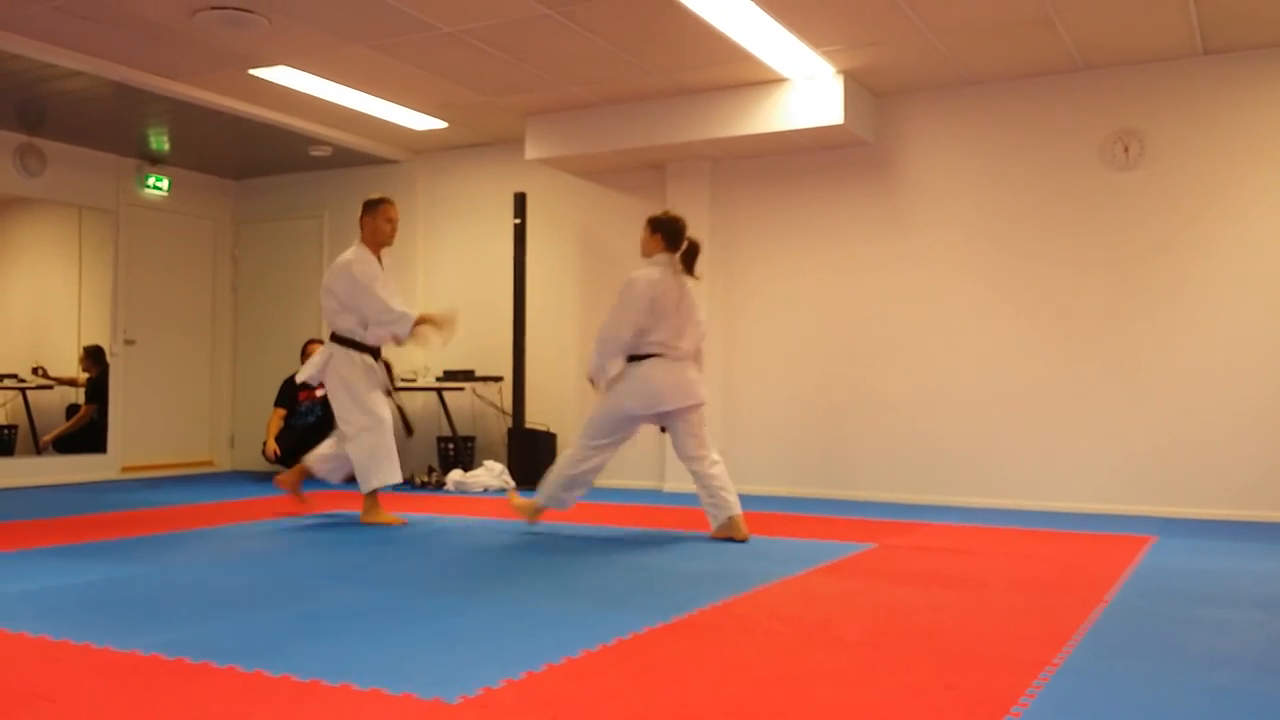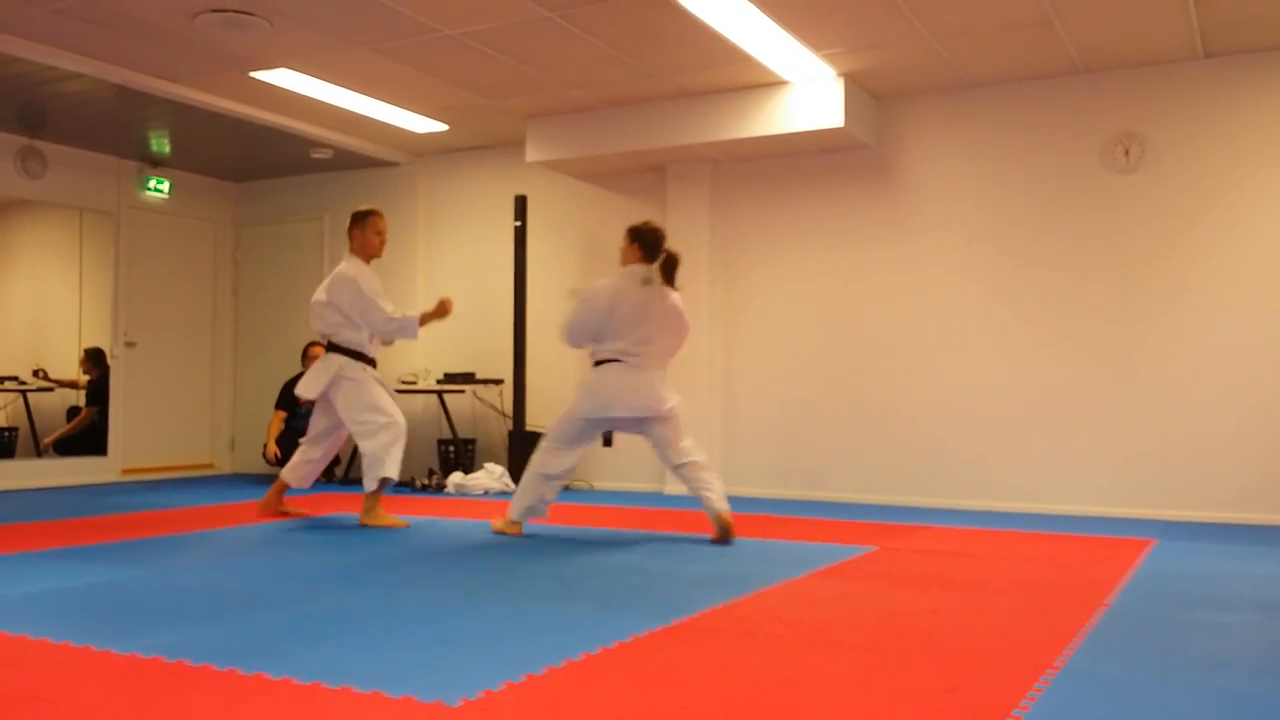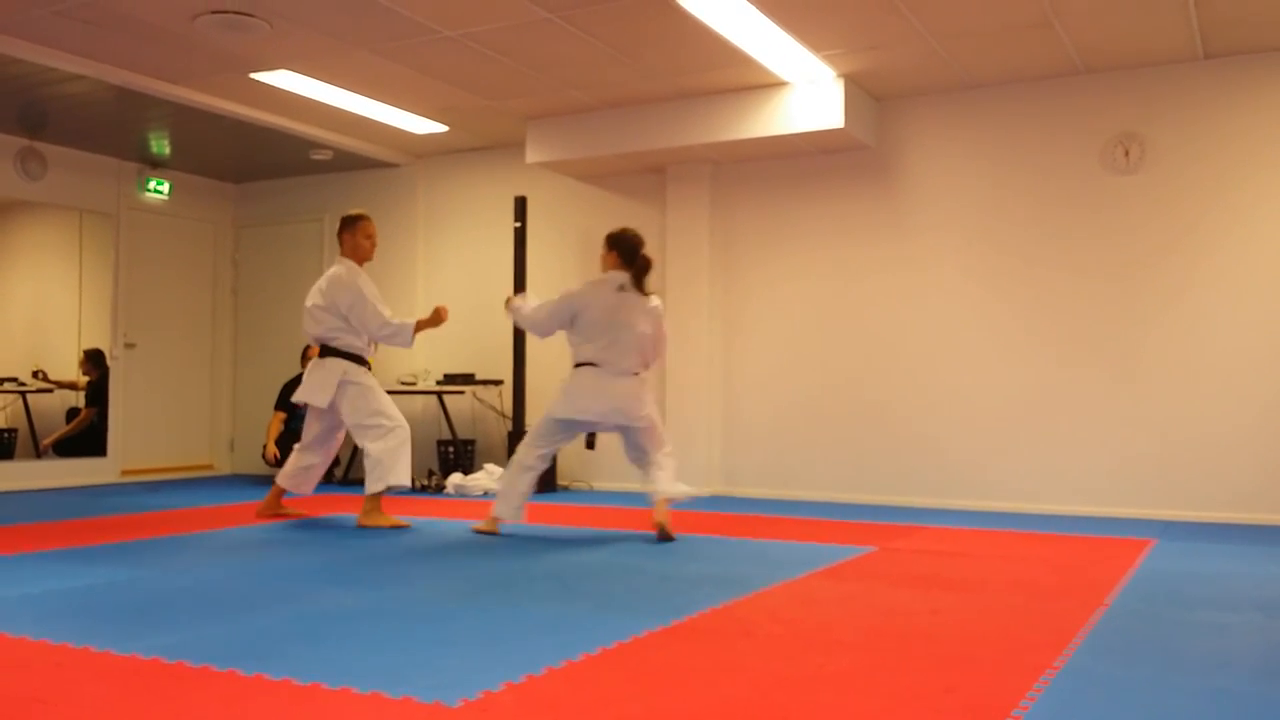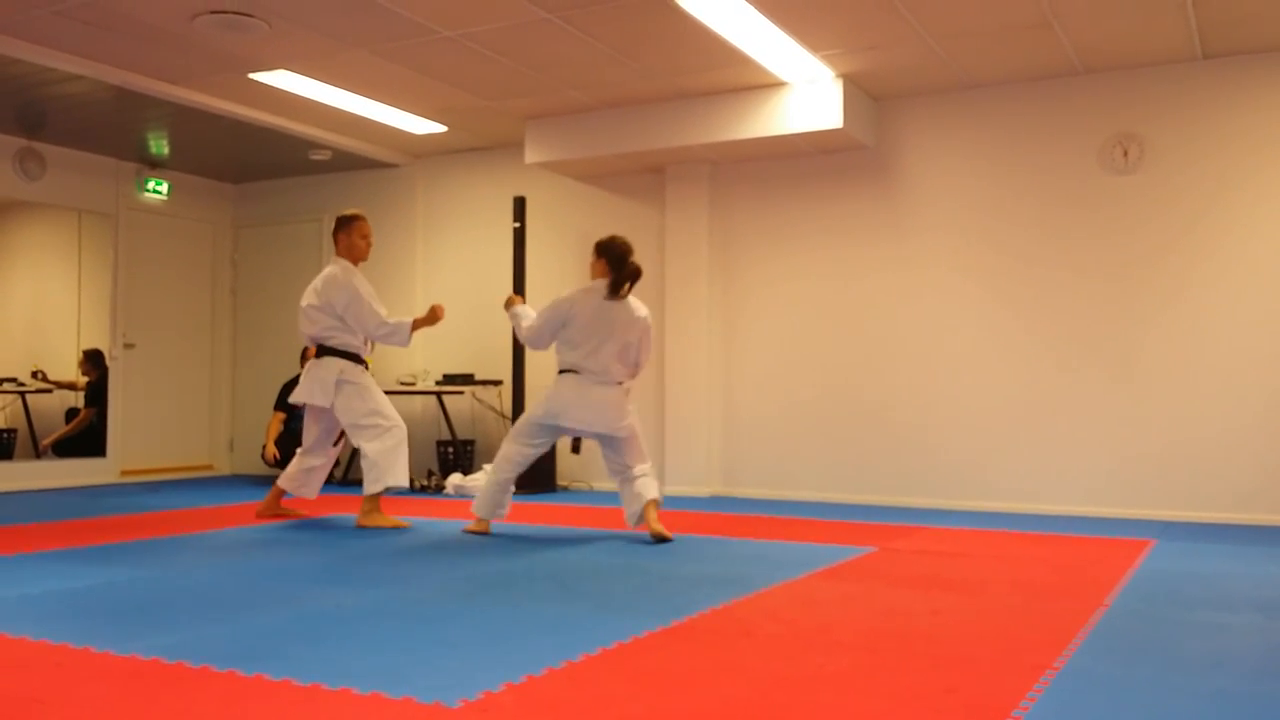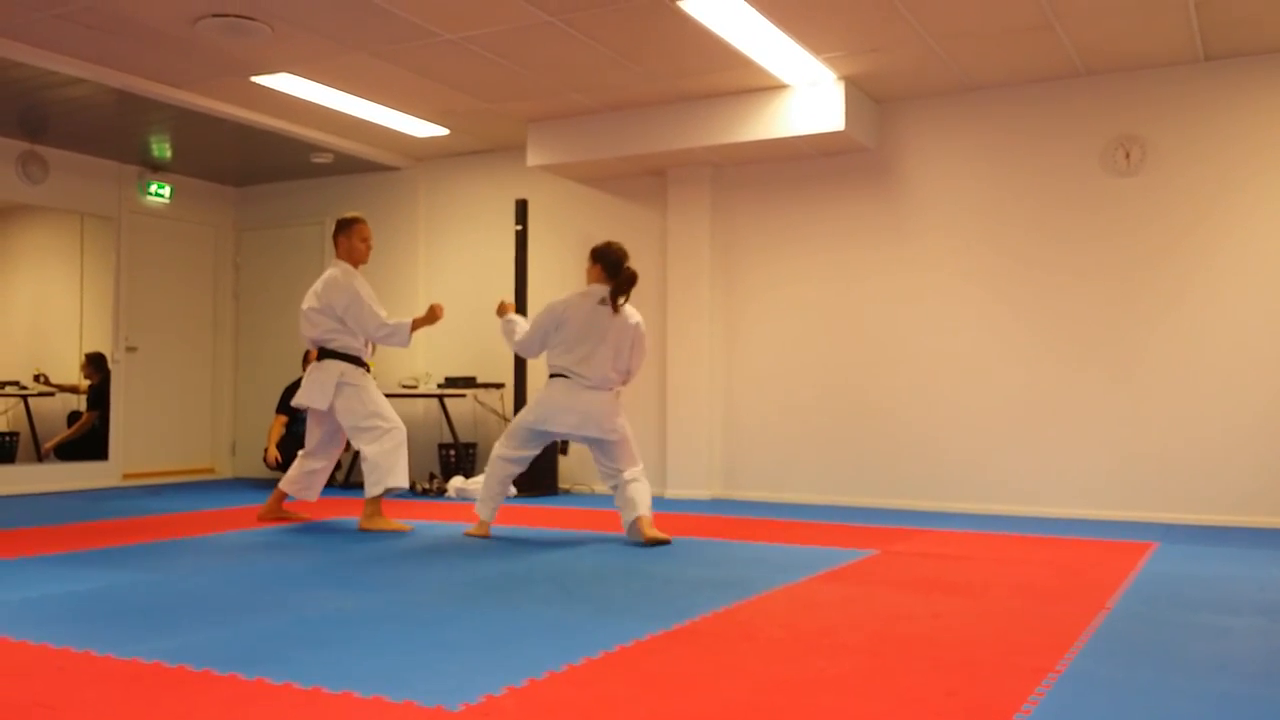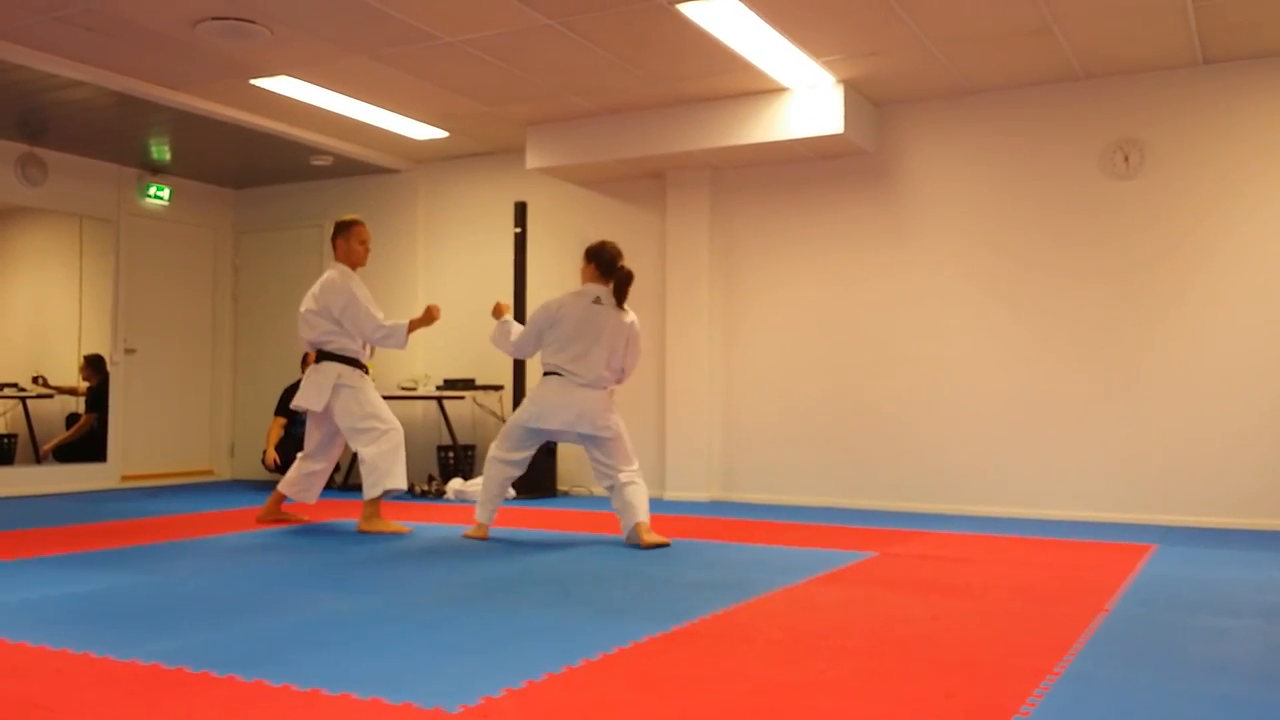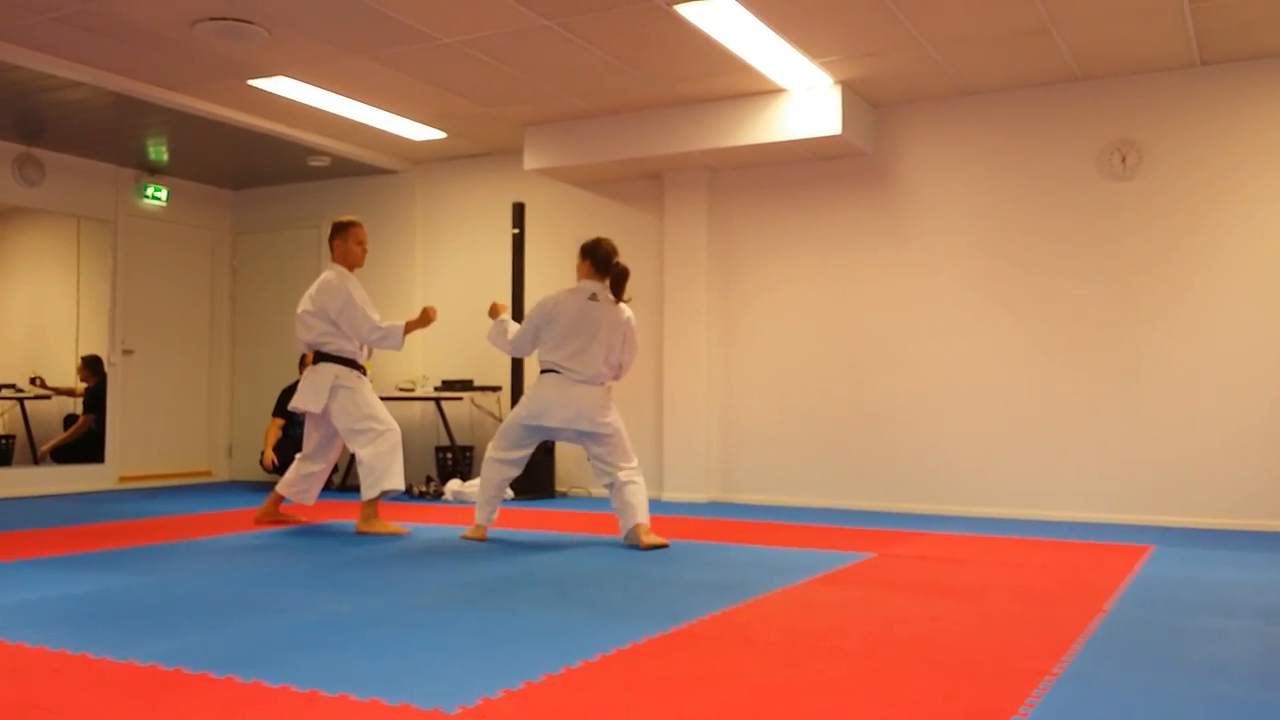
dt=0.1s
person 1, frame 1
left shoulder: (371, 265)
right shoulder: (352, 265)
left elbow: (385, 316)
right elbow: (383, 312)
left wrist: (416, 328)
right wrist: (429, 320)
left hip: (360, 360)
right hip: (347, 360)
left knee: (353, 432)
right knee: (374, 423)
left ankle: (292, 477)
right ankle: (371, 507)
person 1, frame 2
left shoulder: (350, 275)
right shoulder: (352, 276)
left elbow: (369, 325)
right elbow: (385, 321)
left wrist: (389, 334)
right wrist: (433, 315)
left hip: (342, 368)
right hip: (345, 370)
left knee: (324, 438)
right knee: (387, 424)
left ankle: (273, 498)
right ankle: (371, 509)
person 1, frame 3
left shoulder: (336, 279)
right shoulder: (350, 280)
right elbow: (381, 328)
right wrist: (427, 323)
left hip: (332, 371)
right hip: (346, 373)
left knee: (317, 443)
right knee: (392, 428)
left ankle: (272, 502)
right ankle: (371, 510)
person 1, frame 4
left shoulder: (328, 279)
right shoulder: (345, 279)
right elbow: (377, 326)
right wrist: (424, 321)
left hip: (328, 371)
right hip: (341, 372)
left knee: (318, 445)
right knee: (387, 429)
left ankle: (271, 503)
right ankle: (370, 511)
person 1, frame 5
left shoulder: (329, 282)
right shoulder: (346, 281)
right elbow: (377, 328)
right wrist: (423, 320)
left hip: (329, 373)
right hip: (343, 374)
left knee: (320, 448)
right knee: (386, 431)
left ankle: (273, 506)
right ankle: (372, 514)
person 1, frame 6
left shoulder: (329, 283)
right shoulder: (343, 283)
right elbow: (374, 329)
right wrist: (420, 322)
left hip: (329, 375)
right hip: (341, 376)
left knee: (320, 449)
right knee: (384, 433)
left ankle: (272, 507)
right ankle: (371, 516)
person 1, frame 7
left shoulder: (326, 284)
right shoulder: (340, 284)
right elbow: (370, 331)
right wrist: (416, 323)
left hip: (327, 376)
right hip: (339, 377)
left knee: (319, 450)
right knee: (382, 434)
left ankle: (270, 508)
right ankle: (369, 517)
person 2, frame 1
left shoulder: (642, 281)
right shoulder: (683, 283)
left elbow: (616, 334)
right elbow: (693, 334)
left wrist: (598, 370)
left hip: (643, 378)
right hip: (682, 378)
left knee: (590, 445)
right knee: (699, 454)
left ankle: (539, 506)
right ankle: (731, 520)
person 2, frame 2
left shoulder: (609, 289)
right shoulder: (669, 296)
left elbow: (575, 335)
right elbow: (677, 336)
left hip: (608, 385)
right hip: (651, 387)
left knee: (553, 451)
right knee: (683, 455)
left ankle: (516, 519)
right ankle: (718, 512)
person 2, frame 3
left shoulder: (584, 294)
right shoulder: (651, 304)
left elbow: (540, 323)
right elbow: (654, 353)
left wrist: (518, 305)
left hip: (585, 389)
right hip: (631, 393)
left knee: (533, 450)
right knee: (657, 457)
left ankle: (498, 518)
right ankle: (661, 507)
person 2, frame 4
left shoulder: (572, 302)
right shoulder: (639, 313)
left elbow: (535, 337)
right elbow: (637, 364)
left wrist: (518, 310)
left hip: (568, 395)
right hip: (611, 401)
left knee: (514, 452)
right knee: (635, 468)
left ankle: (483, 517)
right ankle: (648, 515)
person 2, frame 5
left shoulder: (565, 307)
right shoulder: (633, 319)
left elbow: (526, 346)
right elbow: (630, 371)
left wrist: (509, 318)
left hip: (558, 399)
right hip: (603, 406)
left knee: (506, 454)
right knee: (627, 472)
left ankle: (484, 521)
right ankle: (643, 524)
person 2, frame 6
left shoulder: (559, 305)
right shoulder: (627, 318)
left elbow: (521, 347)
right elbow: (624, 370)
left wrist: (504, 319)
left hip: (550, 398)
right hip: (595, 405)
left knee: (503, 456)
right knee: (623, 472)
left ankle: (482, 524)
right ankle: (641, 529)
person 2, frame 7
left shoulder: (555, 303)
right shoulder: (623, 314)
left elbow: (518, 345)
right elbow: (622, 366)
left wrist: (501, 319)
left hip: (549, 395)
right hip: (594, 402)
left knee: (500, 456)
right knee: (623, 469)
left ankle: (481, 525)
right ankle: (641, 530)
